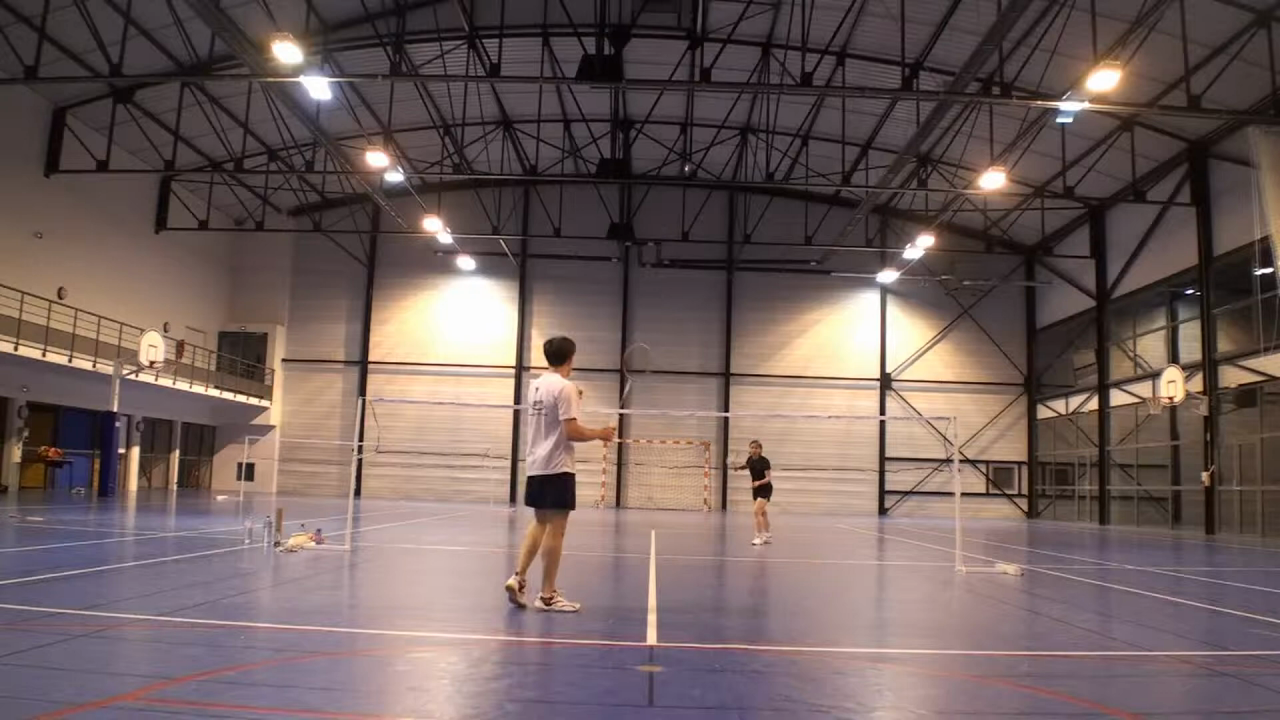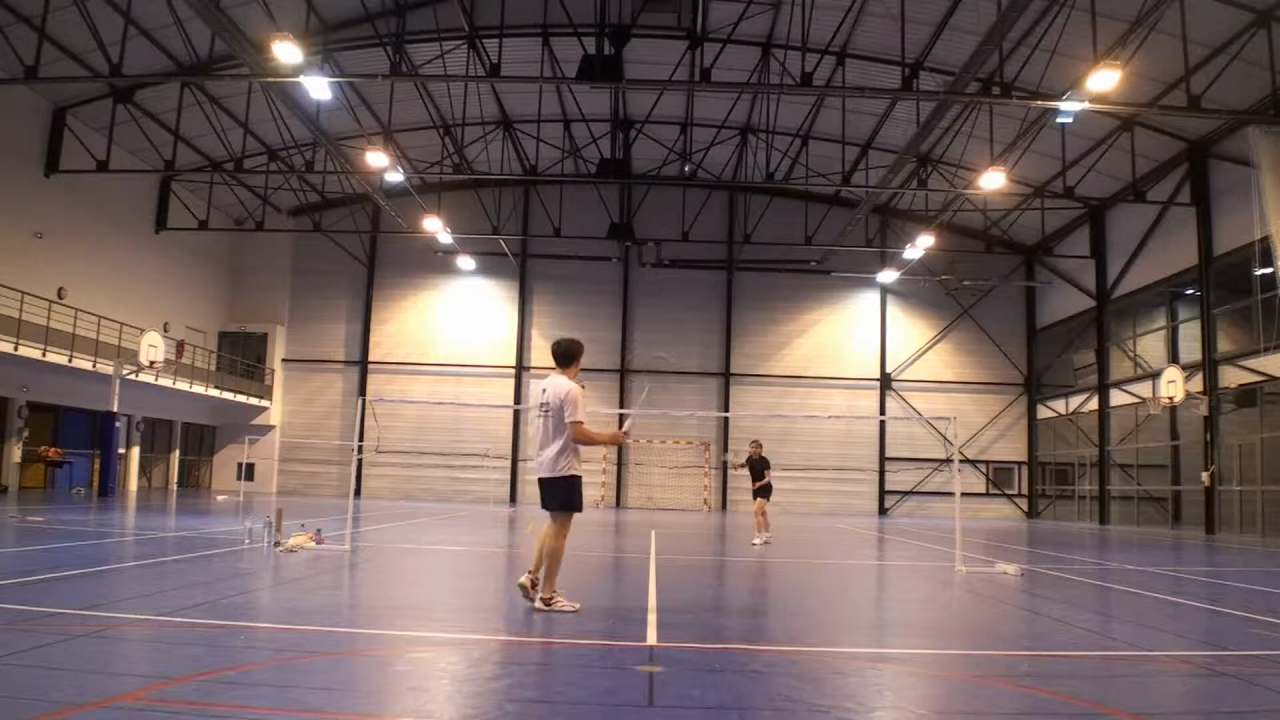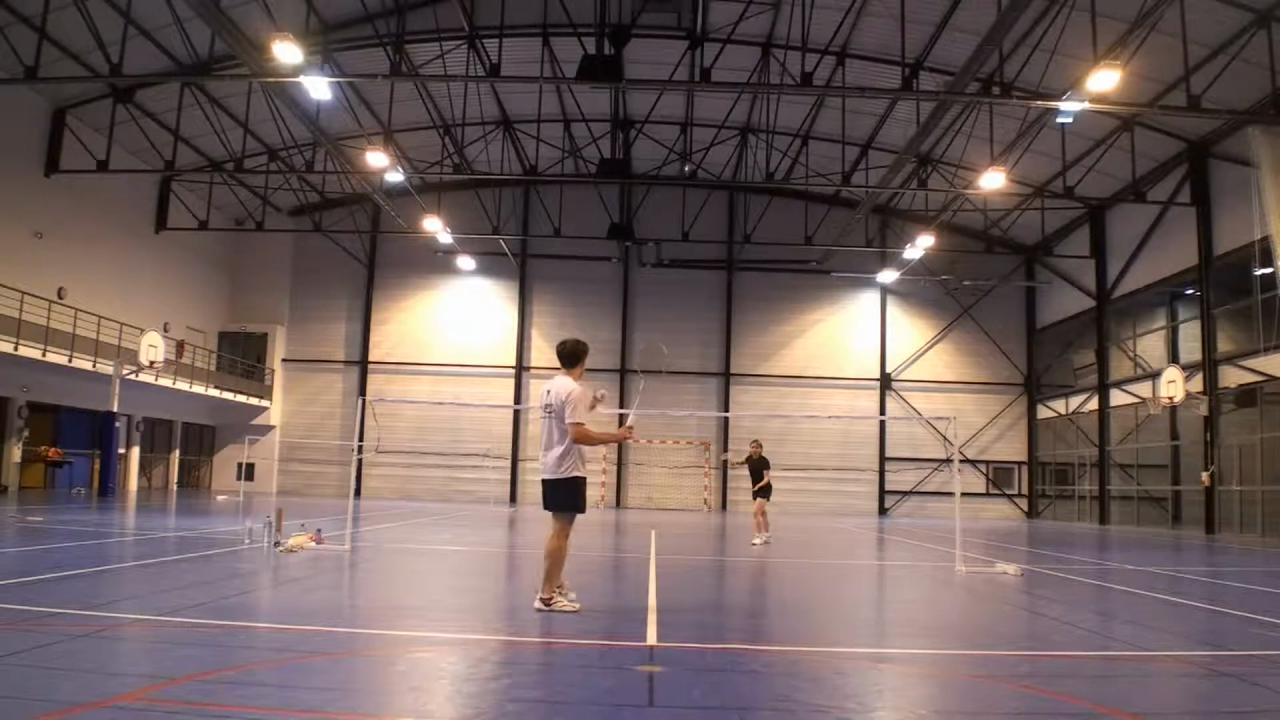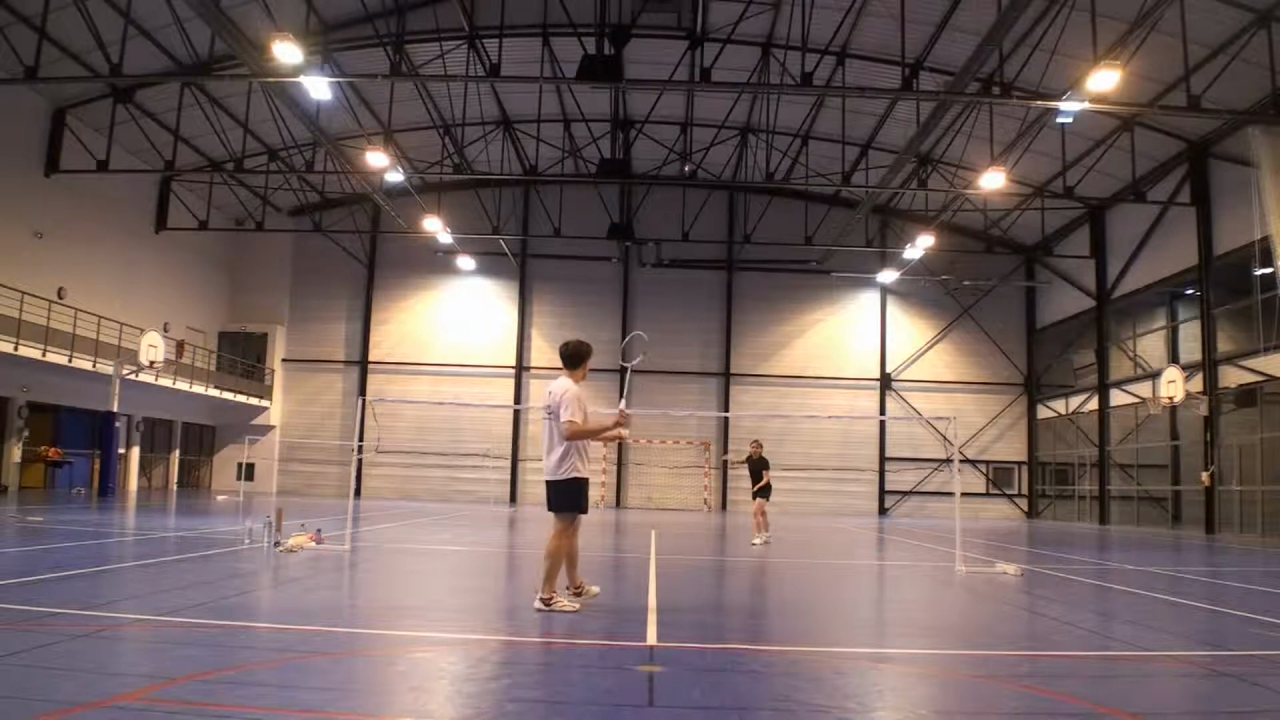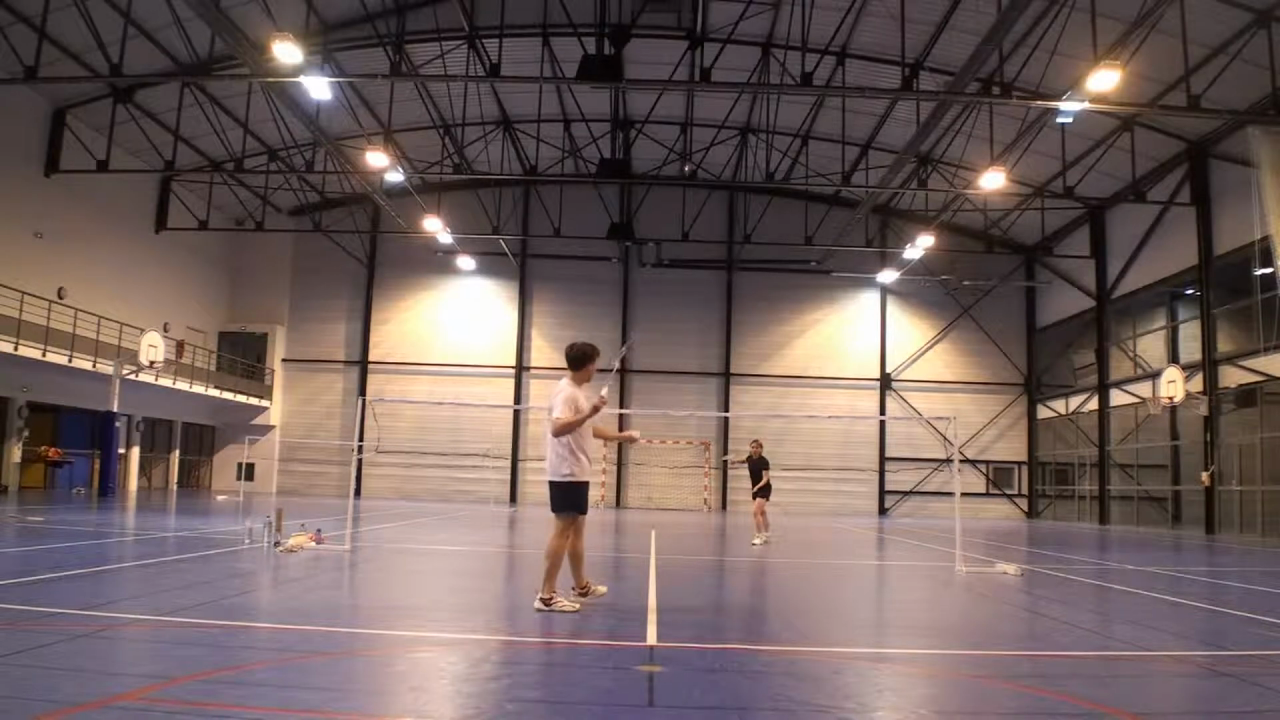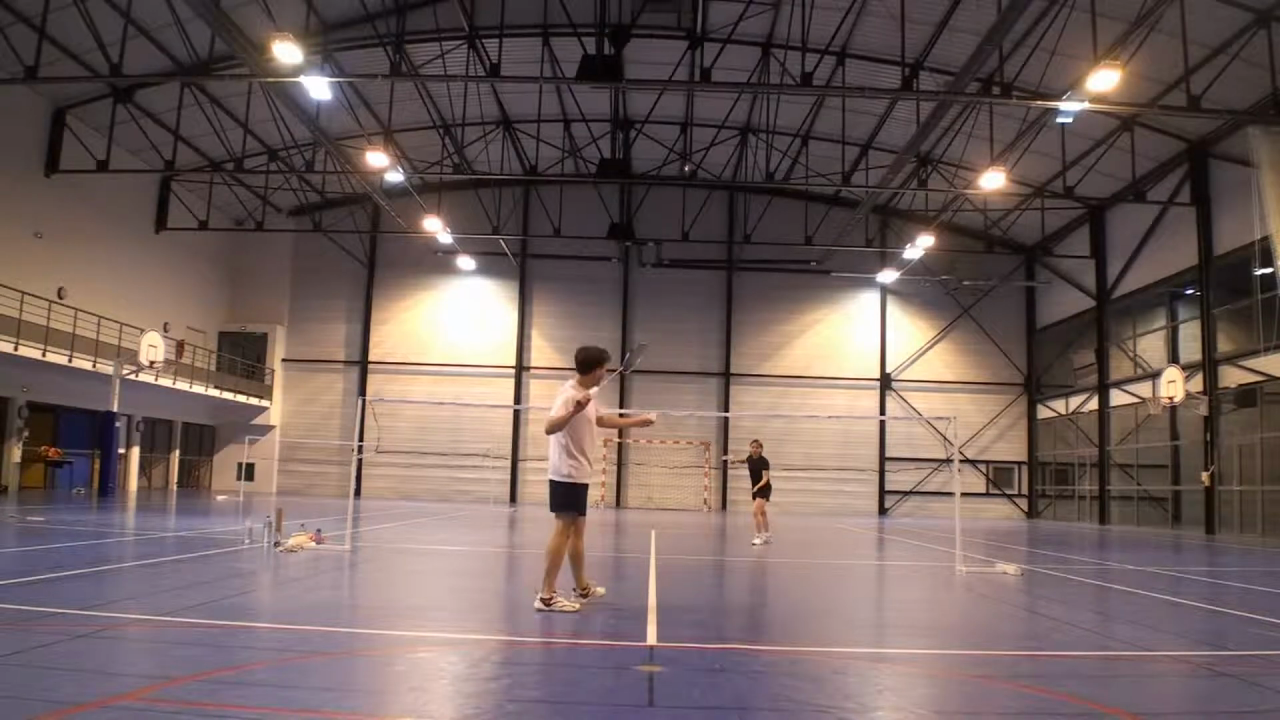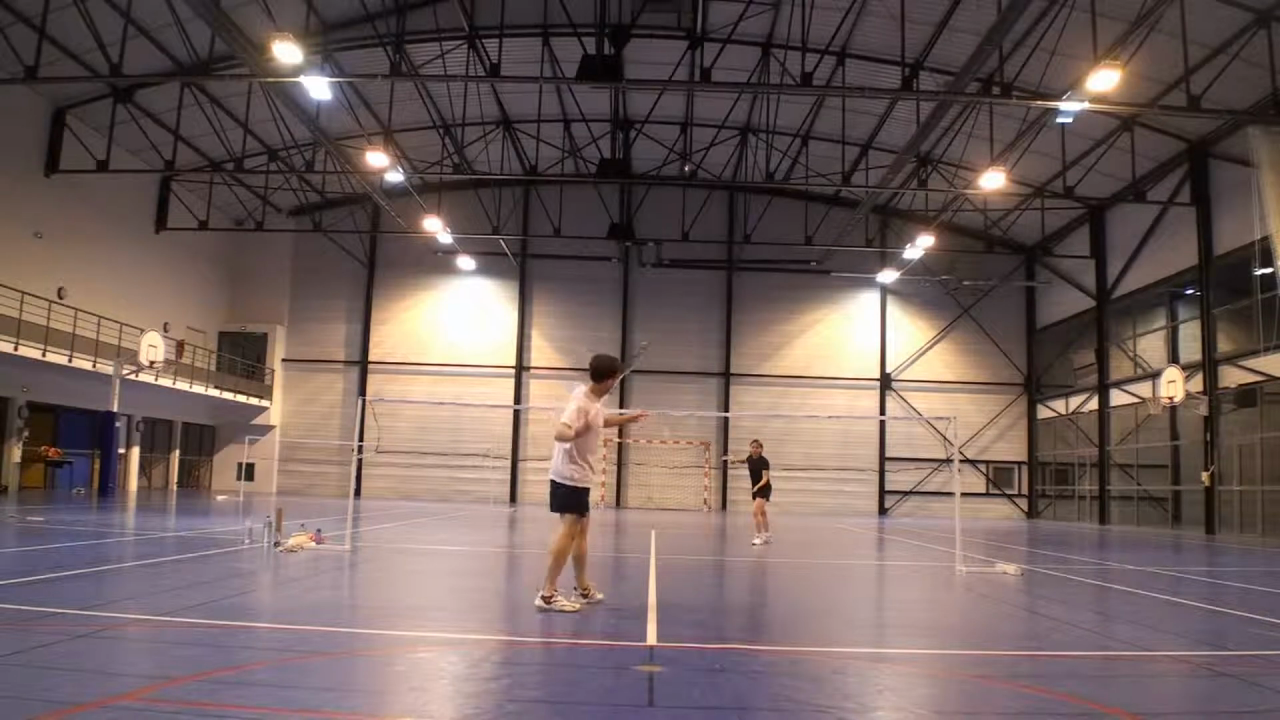
dt=0.2s
person 1, frame 1
left shoulder: (538, 385)
right shoulder: (564, 387)
right elbow: (571, 431)
right wrist: (599, 433)
left hip: (536, 466)
right hip: (557, 468)
left knee: (540, 524)
right knee: (555, 529)
left ankle: (518, 578)
right ankle: (547, 595)
person 1, frame 2
left shoulder: (545, 386)
right shoulder: (571, 389)
right elbow: (577, 435)
right wrist: (609, 438)
left hip: (546, 467)
right hip: (564, 470)
left knee: (553, 527)
right knee: (559, 530)
left ankle: (532, 577)
right ankle: (546, 595)
person 1, frame 3
left shoulder: (550, 387)
right shoulder: (574, 390)
right elbow: (578, 435)
left wrist: (588, 405)
right wrist: (614, 436)
left hip: (552, 469)
right hip: (568, 471)
left knee: (561, 529)
right knee: (561, 530)
left ankle: (554, 585)
right ankle: (546, 595)
person 1, frame 4
left shoulder: (557, 388)
right shoulder: (571, 391)
right elbow: (571, 432)
left wrist: (606, 433)
right wrist: (609, 426)
left hip: (561, 471)
right hip: (569, 472)
left knee: (571, 529)
right knee: (562, 531)
left ankle: (575, 587)
right ankle: (546, 595)
person 1, frame 5
left shoulder: (576, 391)
right shoulder: (566, 393)
left elbow: (585, 429)
right elbow: (557, 430)
left wrist: (618, 437)
right wrist: (588, 413)
left hip: (575, 473)
right hip: (568, 474)
left knee: (576, 529)
right knee: (563, 531)
left ankle: (581, 587)
right ankle: (546, 595)
person 1, frame 6
left shoulder: (585, 392)
right shoulder: (569, 394)
left elbow: (598, 420)
right elbow: (550, 427)
left wrist: (634, 422)
right wrist: (573, 412)
left hip: (577, 474)
right hip: (567, 474)
left knee: (577, 530)
right knee: (564, 530)
left ankle: (582, 588)
right ankle: (546, 595)
person 1, frame 7
left shoulder: (590, 396)
right shoulder: (582, 403)
left elbow: (599, 421)
right elbow: (559, 433)
left wrist: (629, 418)
right wrist: (572, 433)
left hip: (574, 476)
right hip: (571, 477)
left knee: (579, 530)
right knee: (569, 531)
left ankle: (583, 589)
right ankle: (548, 594)
